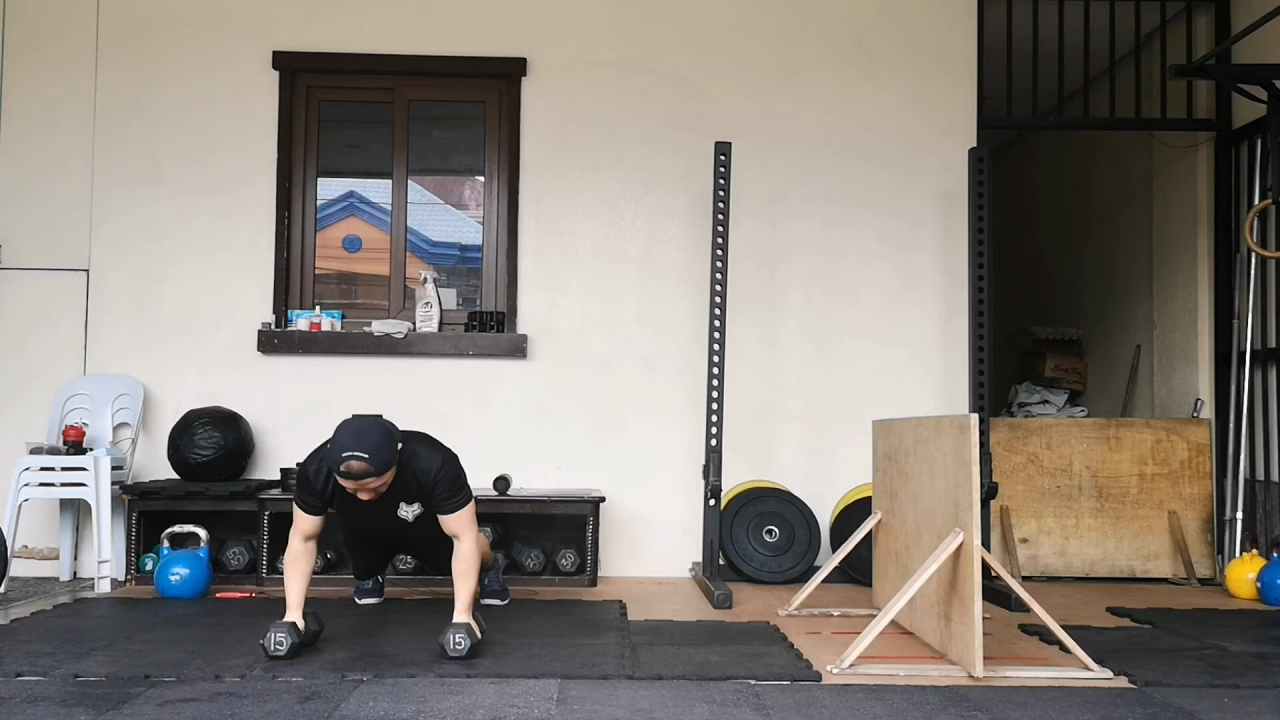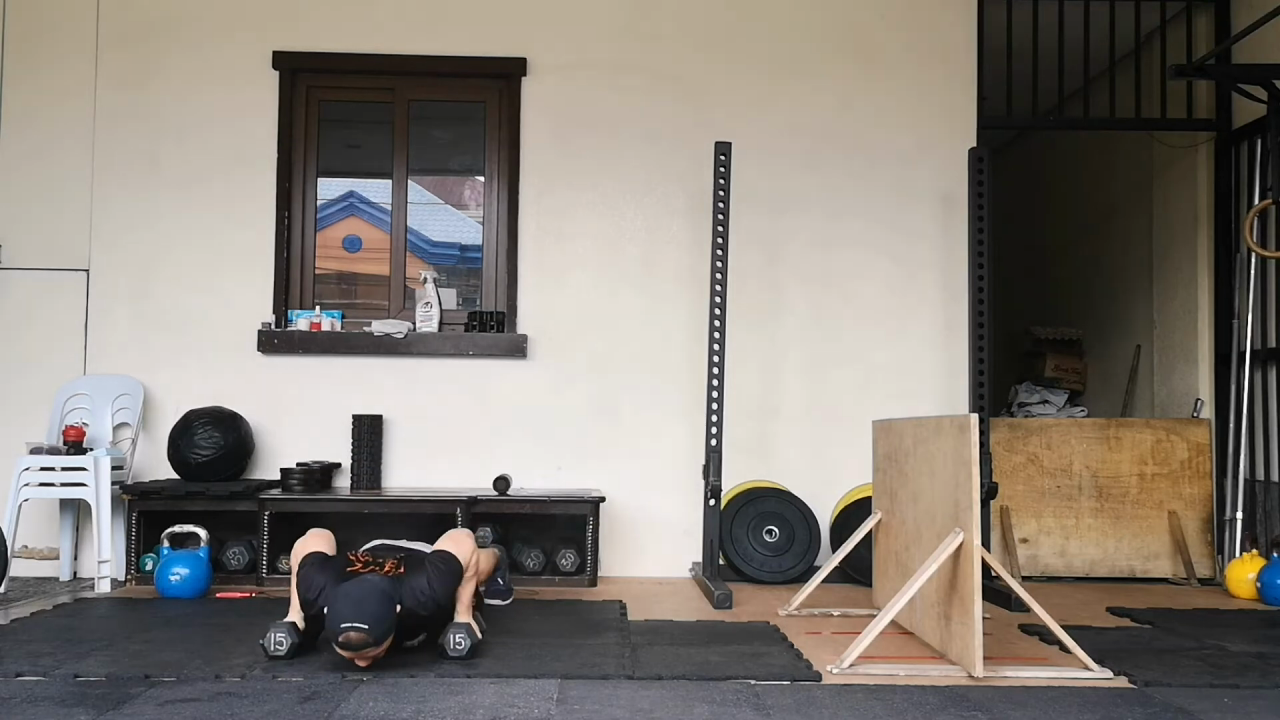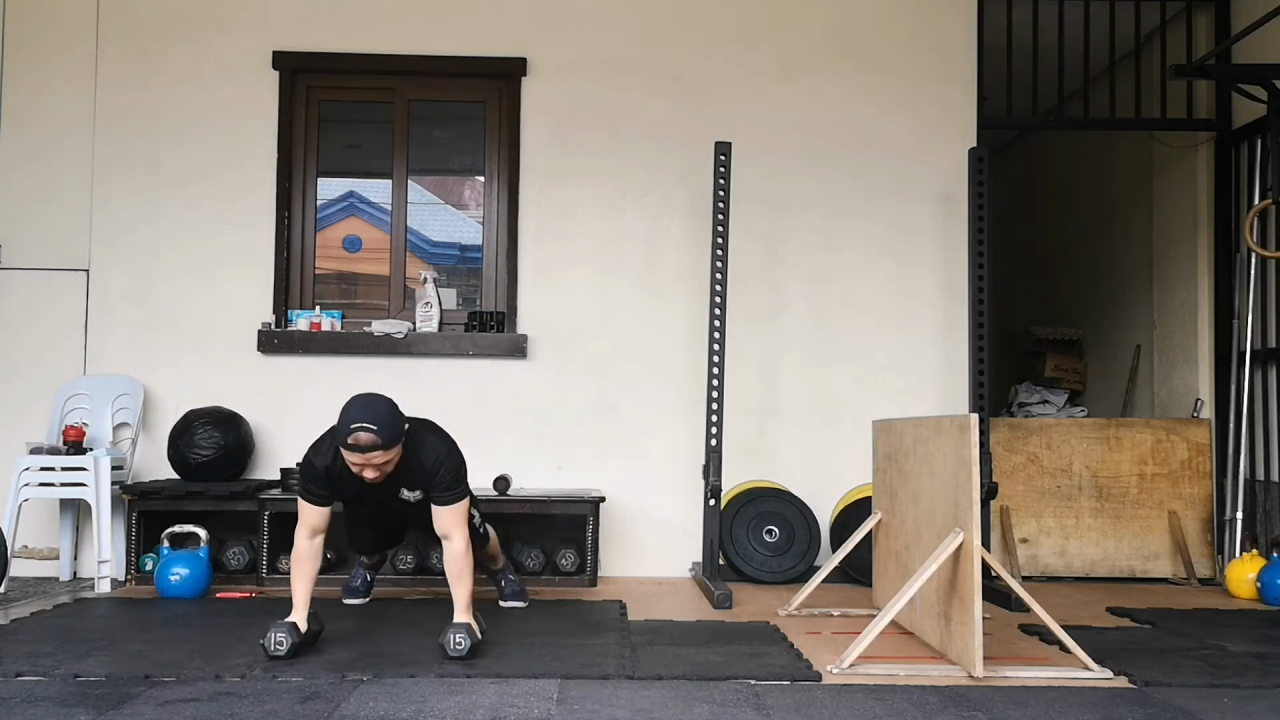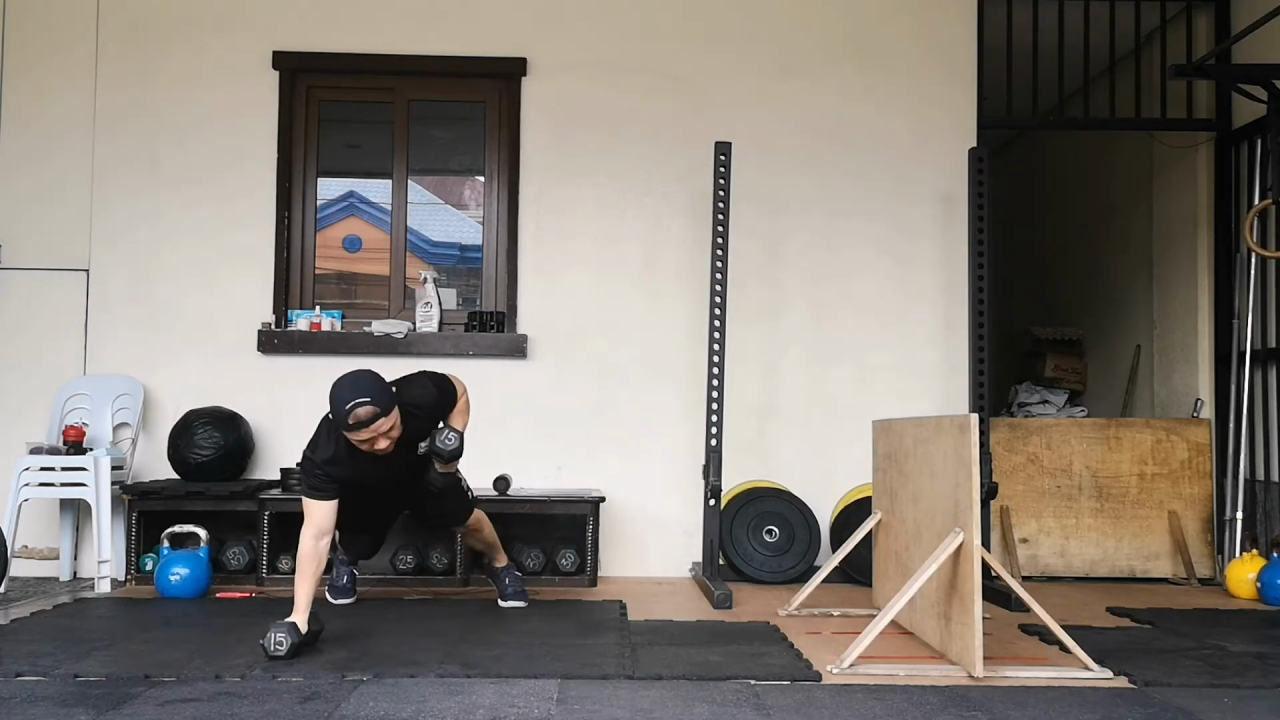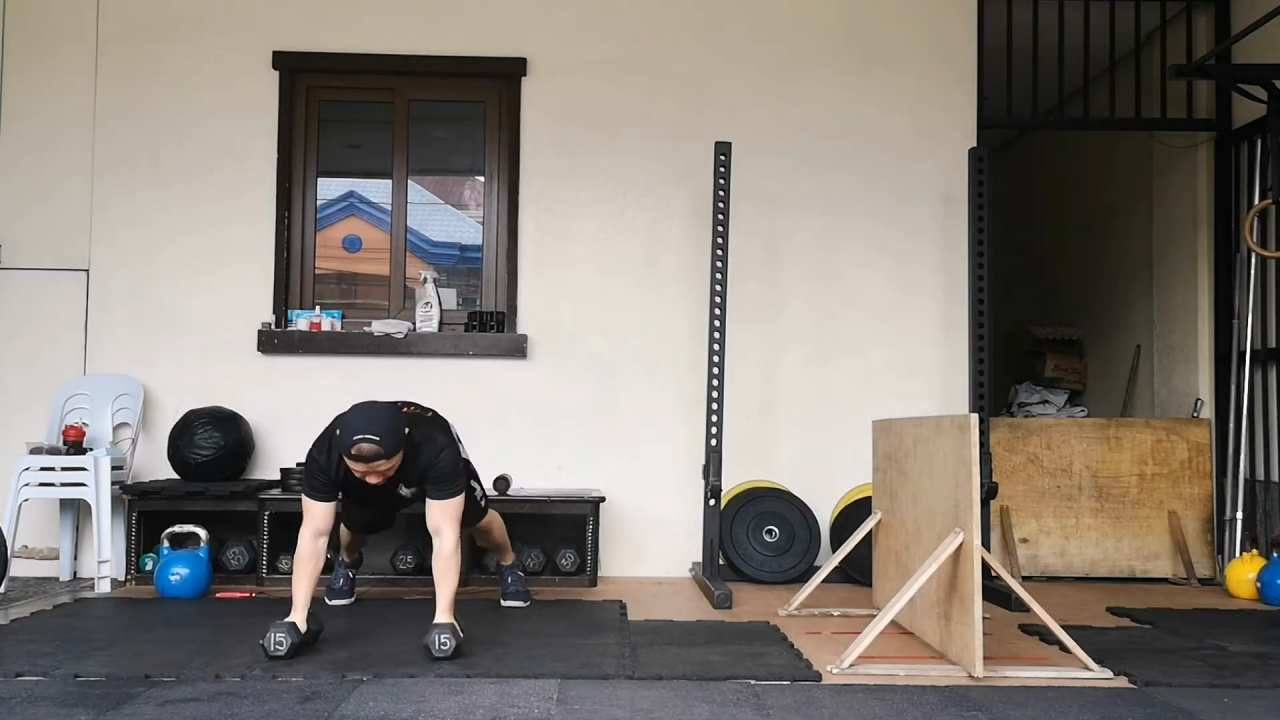
dt=0.7s
person 1, frame 1
left shoulder: (434, 464)
right shoulder: (316, 471)
left elbow: (464, 537)
right elbow: (303, 539)
left wrist: (463, 614)
right wrist: (293, 613)
left hip: (429, 530)
right hip: (365, 533)
left ankle: (488, 570)
right ankle: (372, 575)
person 1, frame 2
left shoulder: (428, 595)
right shoulder: (317, 595)
left elbow: (463, 539)
right elbow: (316, 537)
left wrist: (464, 615)
right wrist: (295, 613)
left ankle: (495, 558)
person 1, frame 3
left shoulder: (436, 452)
right shoulder: (321, 459)
left elbow: (453, 537)
right elbow: (310, 535)
left wrist: (463, 615)
right wrist: (299, 614)
left ankle: (499, 568)
right ankle: (368, 565)
person 1, frame 4
left shoulder: (423, 394)
right shoulder: (322, 455)
left elbow: (460, 393)
right elbow: (317, 535)
left wrist: (453, 435)
right wrist: (299, 616)
left hip: (424, 473)
left knee: (466, 520)
left ankle: (501, 566)
right ankle: (344, 560)
person 1, frame 5
left shoulder: (438, 450)
right shoulder: (326, 453)
left elbow: (444, 536)
right elbow: (314, 534)
left wrist: (444, 615)
right wrist: (298, 614)
left hip: (432, 465)
left knee: (477, 518)
left ankle: (509, 566)
right ankle: (347, 562)
